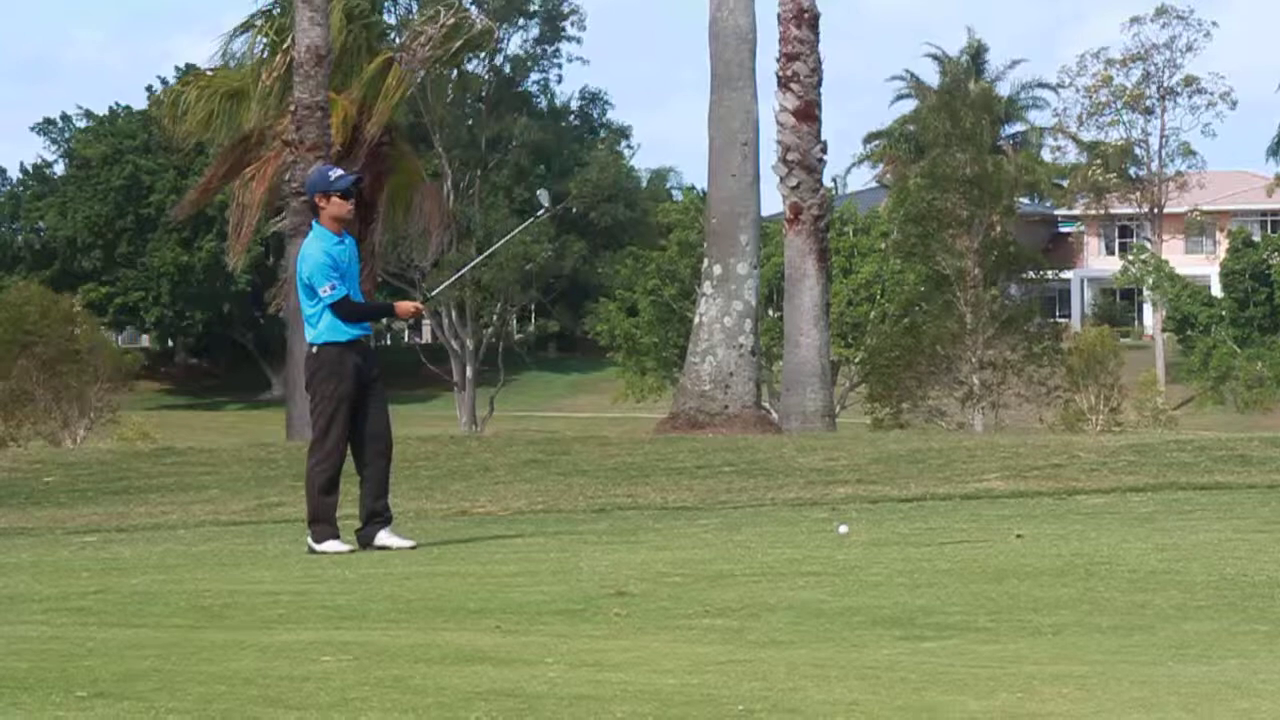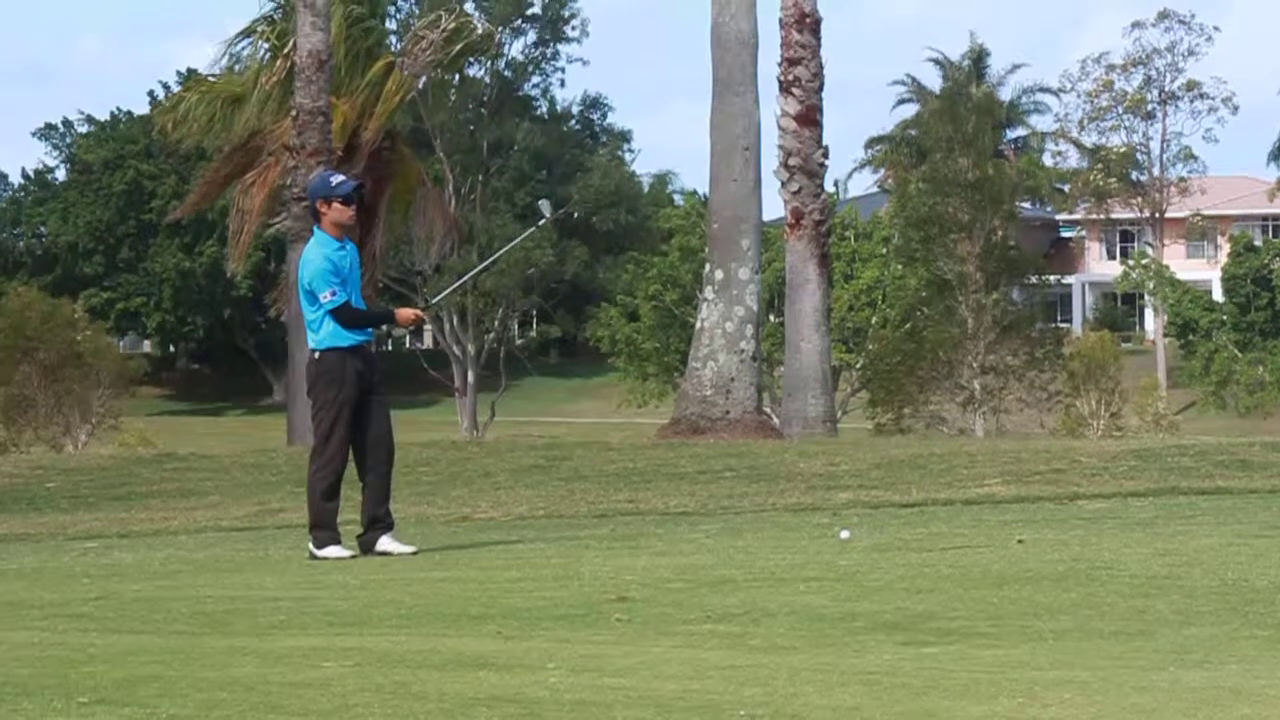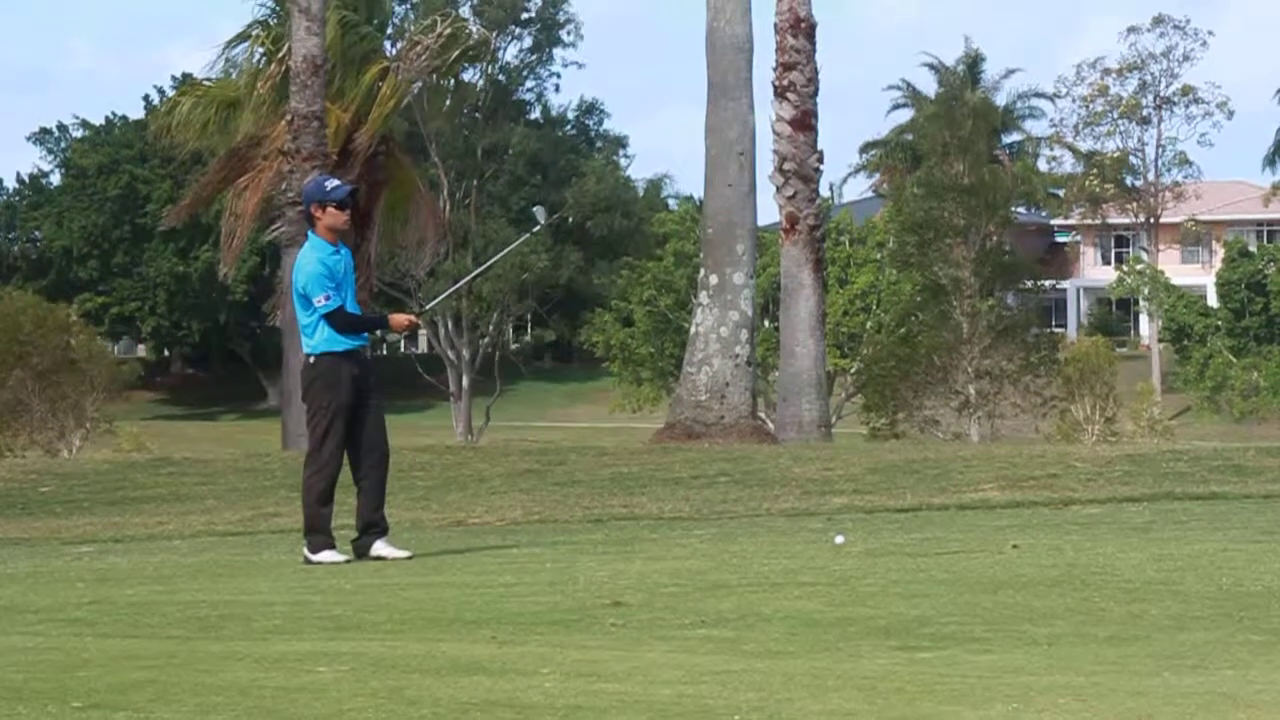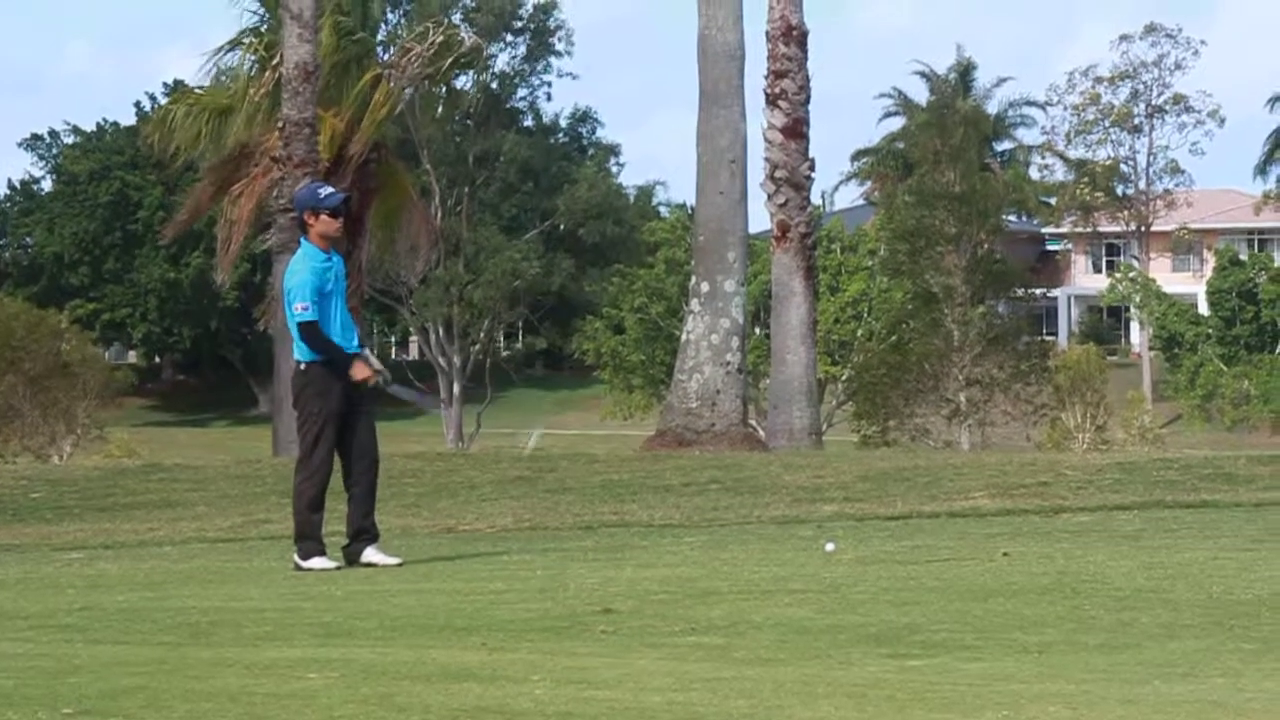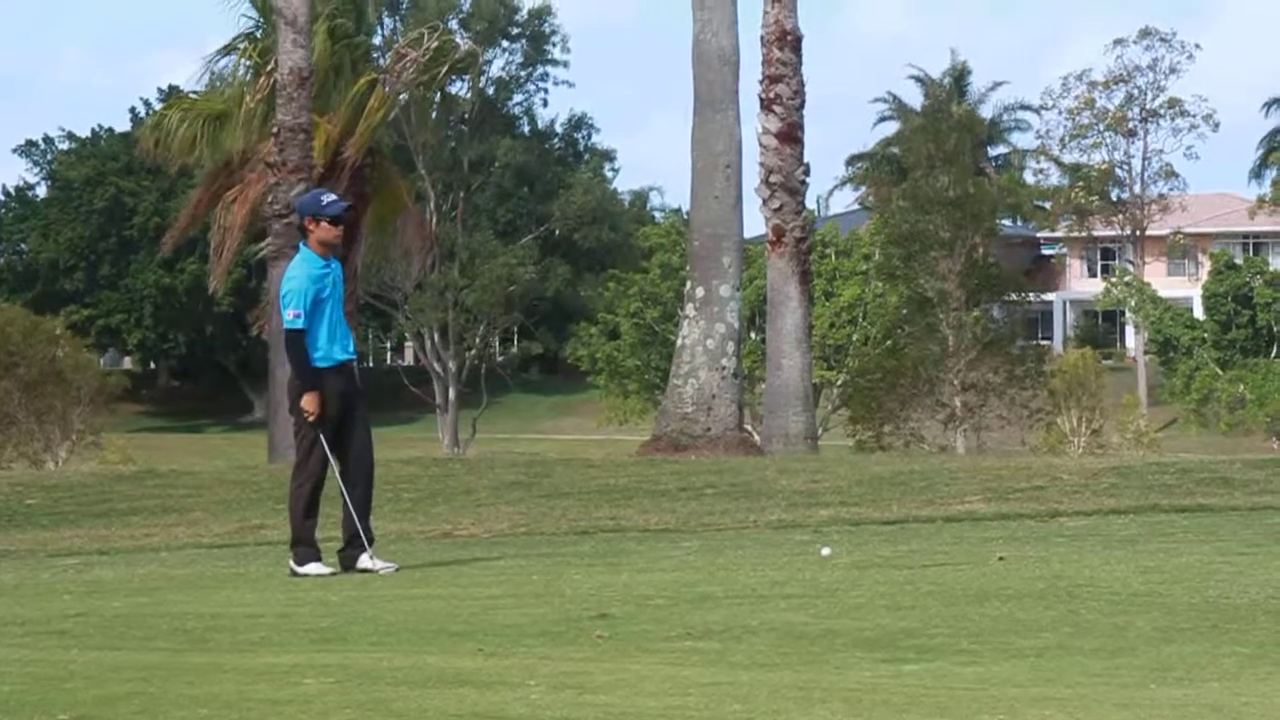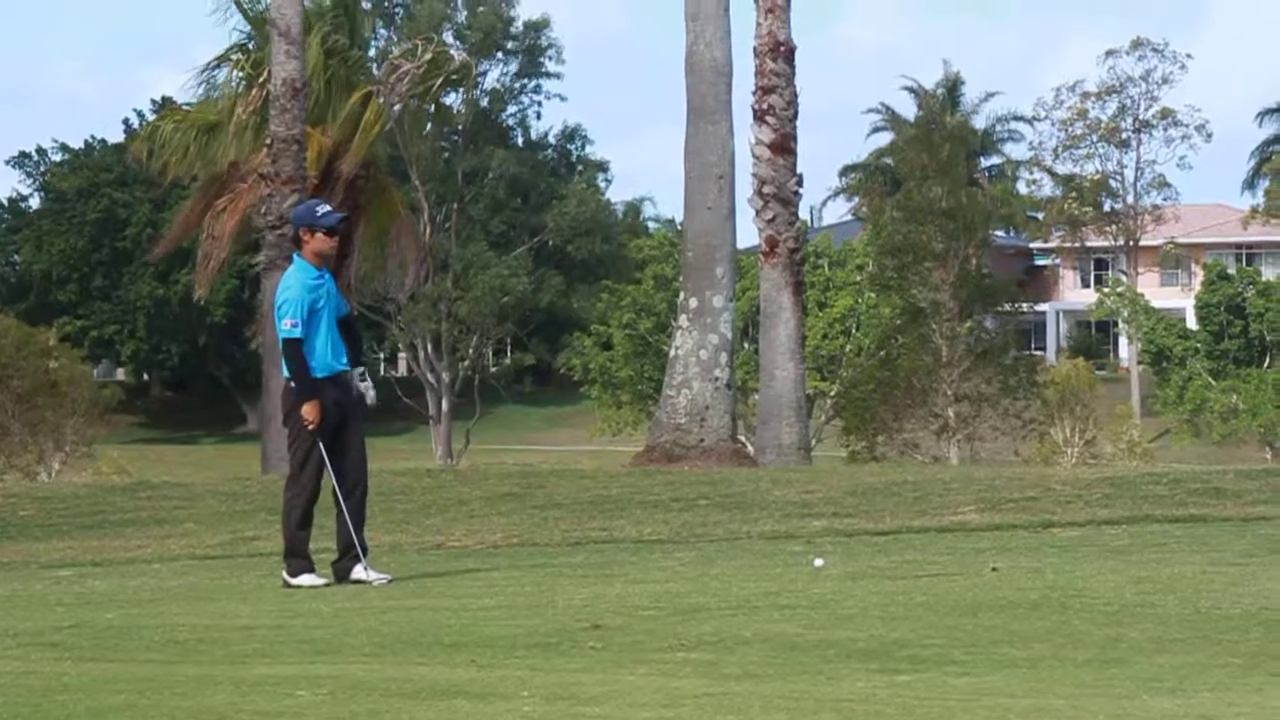
dt=0.5s
person 1, frame 1
left shoulder: (348, 242)
right shoulder: (317, 252)
right elbow: (344, 308)
left wrist: (389, 311)
right wrist: (392, 309)
left hip: (360, 351)
right hip: (331, 357)
left knee: (376, 442)
right knee: (329, 447)
left ankle: (375, 526)
right ankle: (321, 532)
person 1, frame 2
left shoulder: (349, 248)
right shoulder: (318, 258)
right elbow: (344, 315)
left wrist: (388, 319)
right wrist: (393, 317)
left hip: (362, 356)
right hip: (332, 362)
left knee: (378, 448)
right knee: (331, 452)
left ankle: (377, 532)
right ankle: (323, 538)
person 1, frame 3
left shoulder: (343, 253)
right shoulder: (312, 263)
right elbow: (338, 319)
left wrist: (383, 325)
right wrist: (386, 322)
left hip: (357, 361)
right hip: (327, 367)
left knee: (373, 451)
right knee: (325, 457)
left ankle: (371, 536)
right ankle: (317, 543)
person 1, frame 4
left shoulder: (335, 260)
right shoulder: (304, 269)
right elbow: (307, 332)
left wrist: (361, 356)
right wrist: (350, 365)
left hip: (346, 371)
right hip: (320, 375)
left knee: (363, 458)
right knee: (315, 464)
left ankle: (362, 543)
right ankle: (308, 549)
person 1, frame 5
left shoulder: (334, 266)
right shoulder: (301, 275)
right elbow: (293, 338)
right wrist: (308, 389)
left hip: (344, 375)
right hip: (316, 380)
left knee: (360, 464)
right knee: (311, 469)
left ankle: (356, 549)
right ankle: (303, 554)
person 1, frame 6
left shoulder: (326, 278)
right shoulder: (296, 285)
right elbow: (291, 348)
left wrist: (359, 368)
right wrist: (308, 398)
left hip: (339, 386)
right hip: (308, 392)
left knee: (353, 477)
right knee: (305, 482)
left ankle: (350, 560)
right ankle: (296, 566)
